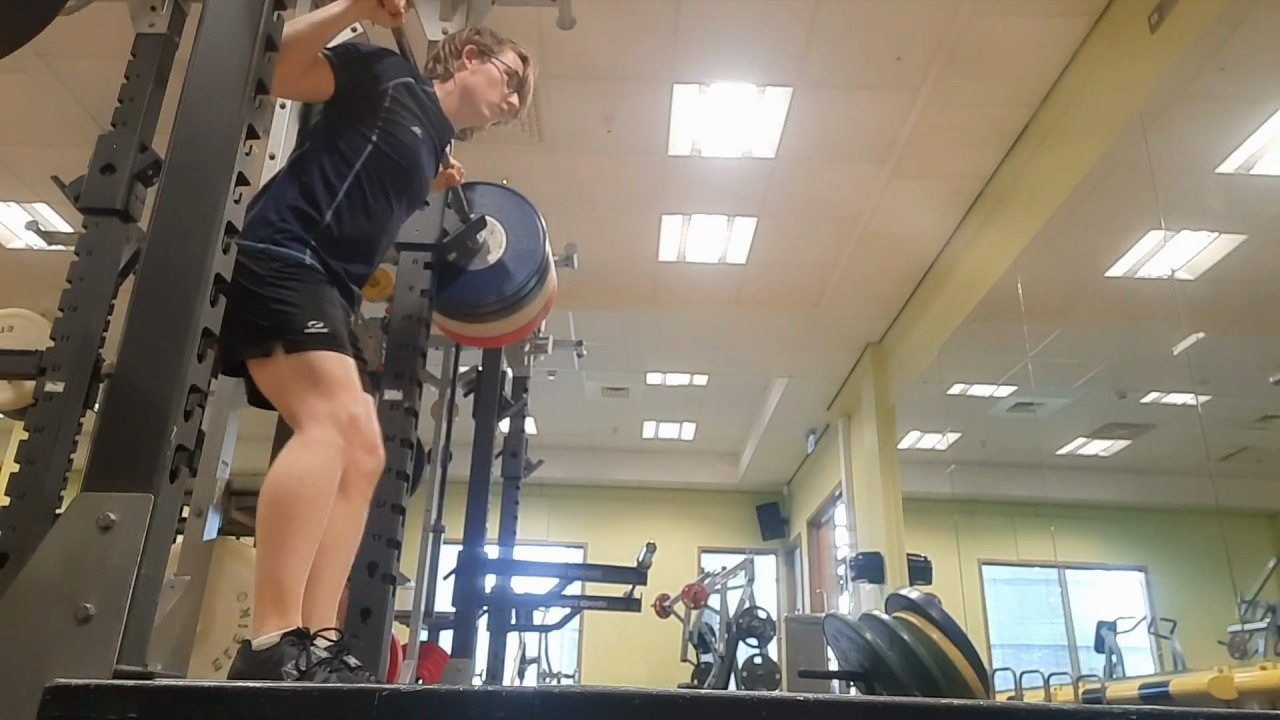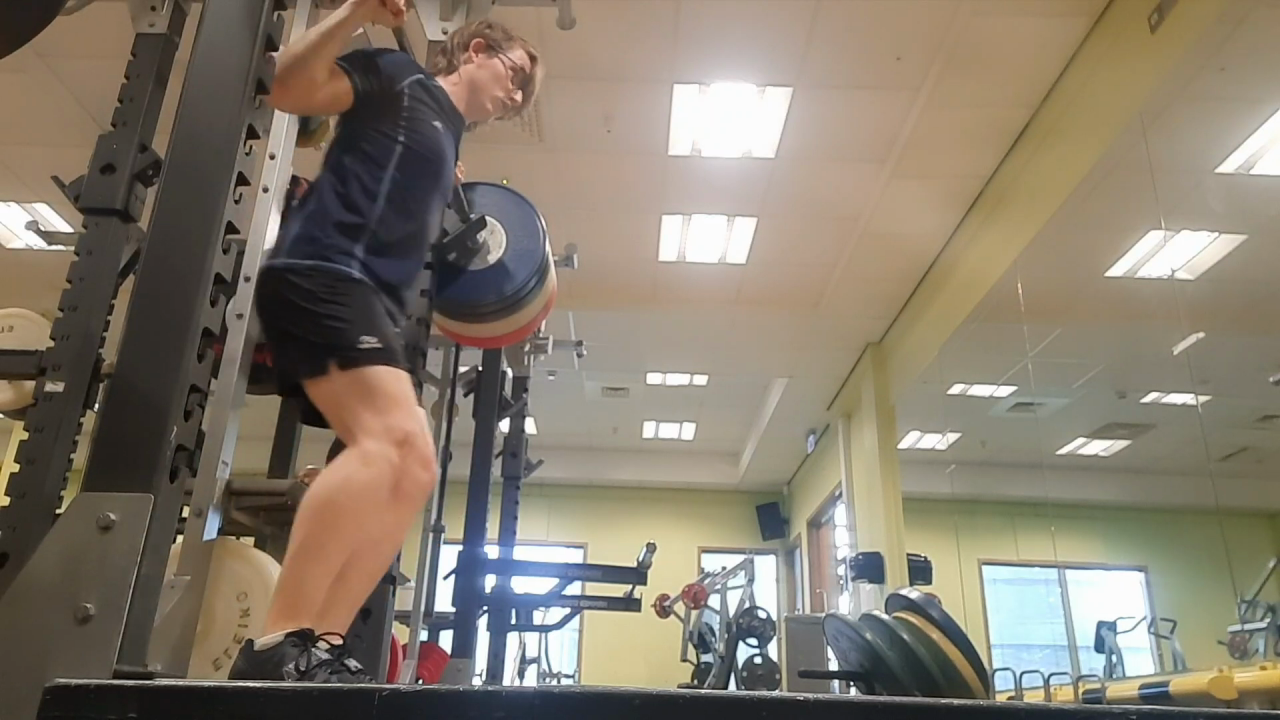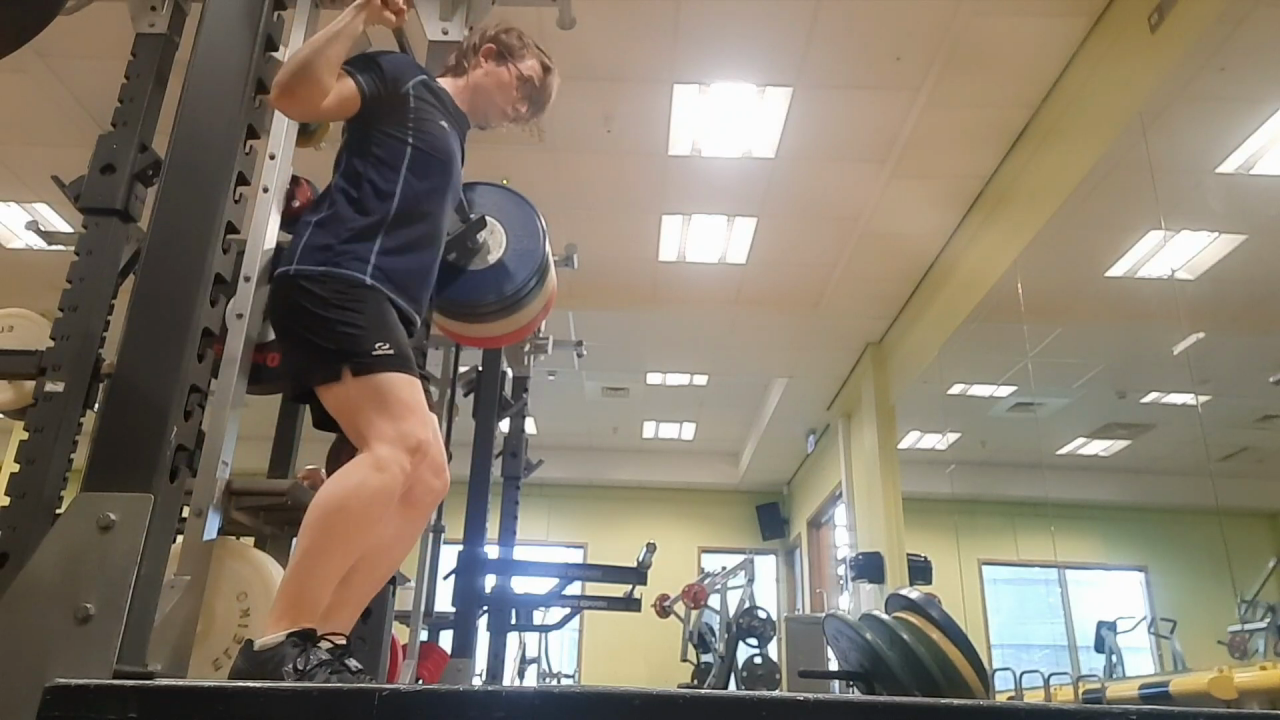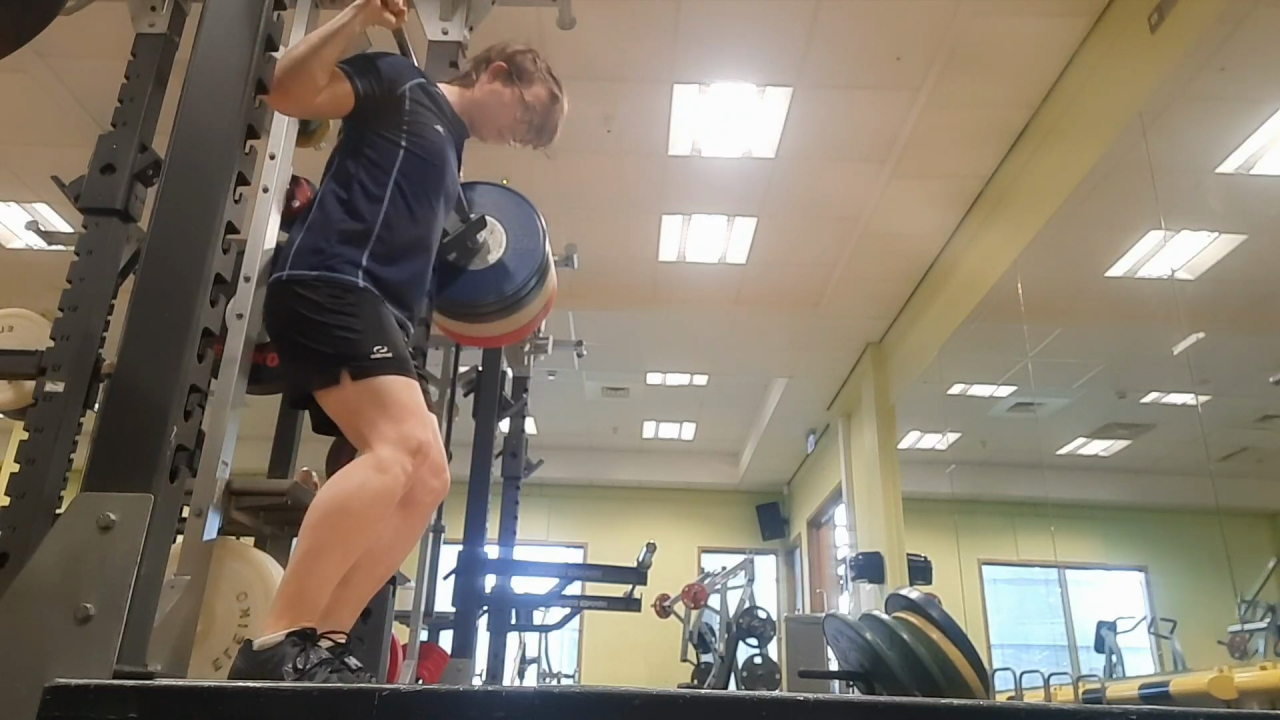
dt=0.2s
person 1, frame 1
left shoulder: (433, 147)
right shoulder: (386, 77)
right elbow: (273, 69)
left wrist: (428, 188)
left hip: (323, 284)
right hip: (278, 261)
left knee: (361, 456)
right knee: (330, 424)
left ankle: (316, 643)
right ankle: (272, 645)
person 1, frame 2
left shoulder: (445, 137)
right shoulder: (399, 79)
right elbow: (288, 86)
left wrist: (439, 189)
left hip: (362, 296)
right hip: (320, 276)
left knee: (412, 469)
right knee: (386, 440)
left ankle: (320, 646)
right ankle: (277, 645)
person 1, frame 3
left shoulder: (451, 137)
right shoulder: (402, 80)
right elbow: (296, 93)
left wrist: (449, 198)
left hip: (375, 303)
right hip: (336, 282)
left knee: (426, 474)
right knee: (398, 446)
left ankle: (320, 645)
right ankle: (278, 644)
person 1, frame 4
left shoulder: (447, 148)
right shoulder: (401, 83)
right elbow: (288, 89)
left wrist: (452, 208)
left hip: (374, 309)
right hip: (331, 284)
left knee: (426, 475)
right knee: (401, 448)
left ankle: (320, 646)
right ankle: (277, 643)
